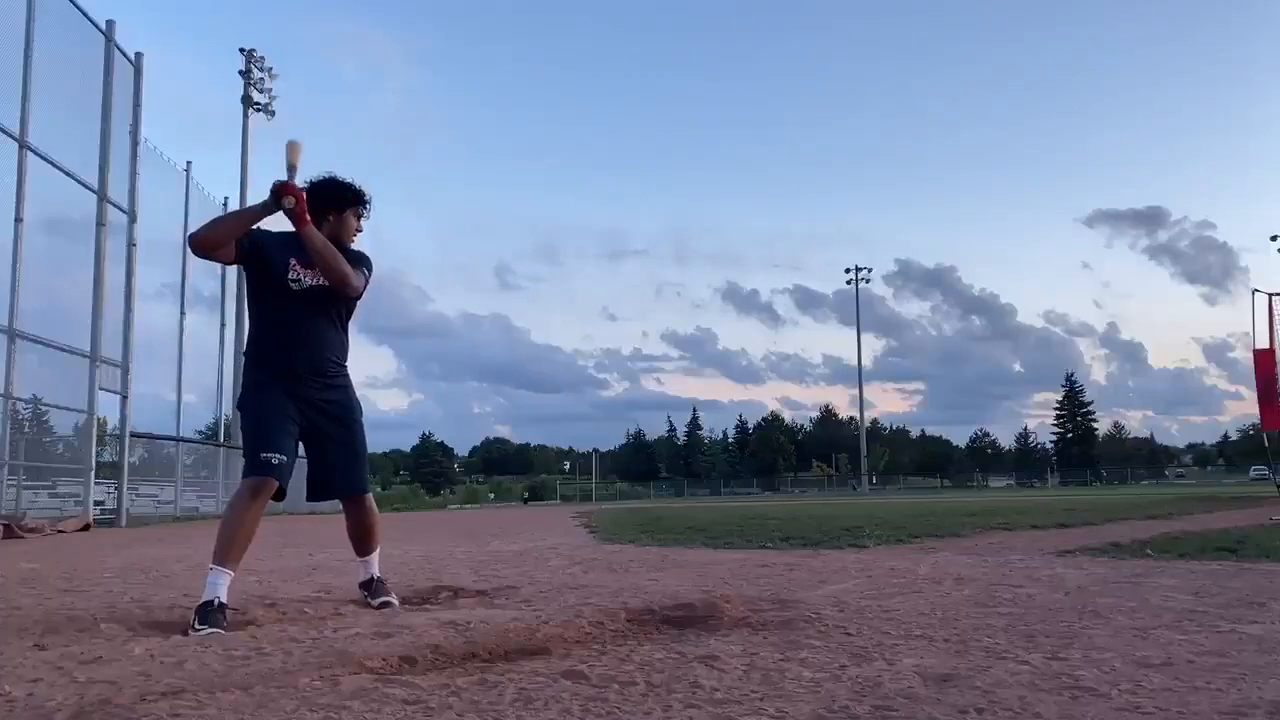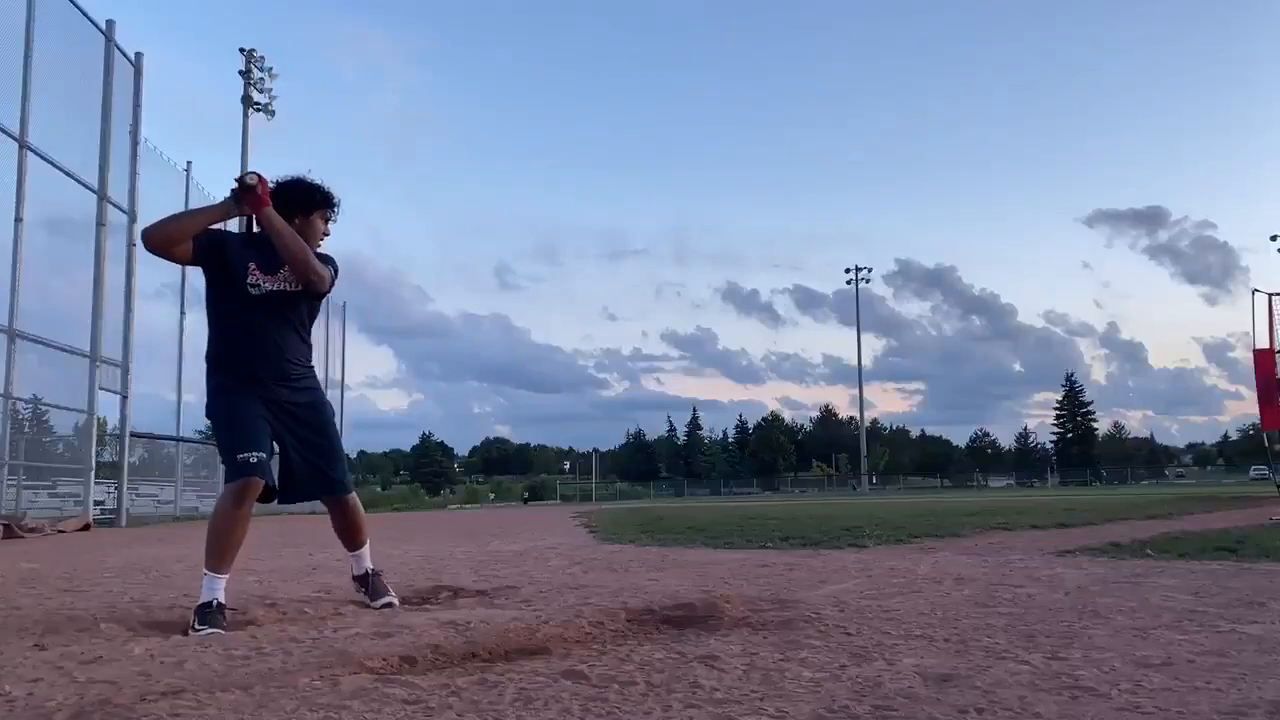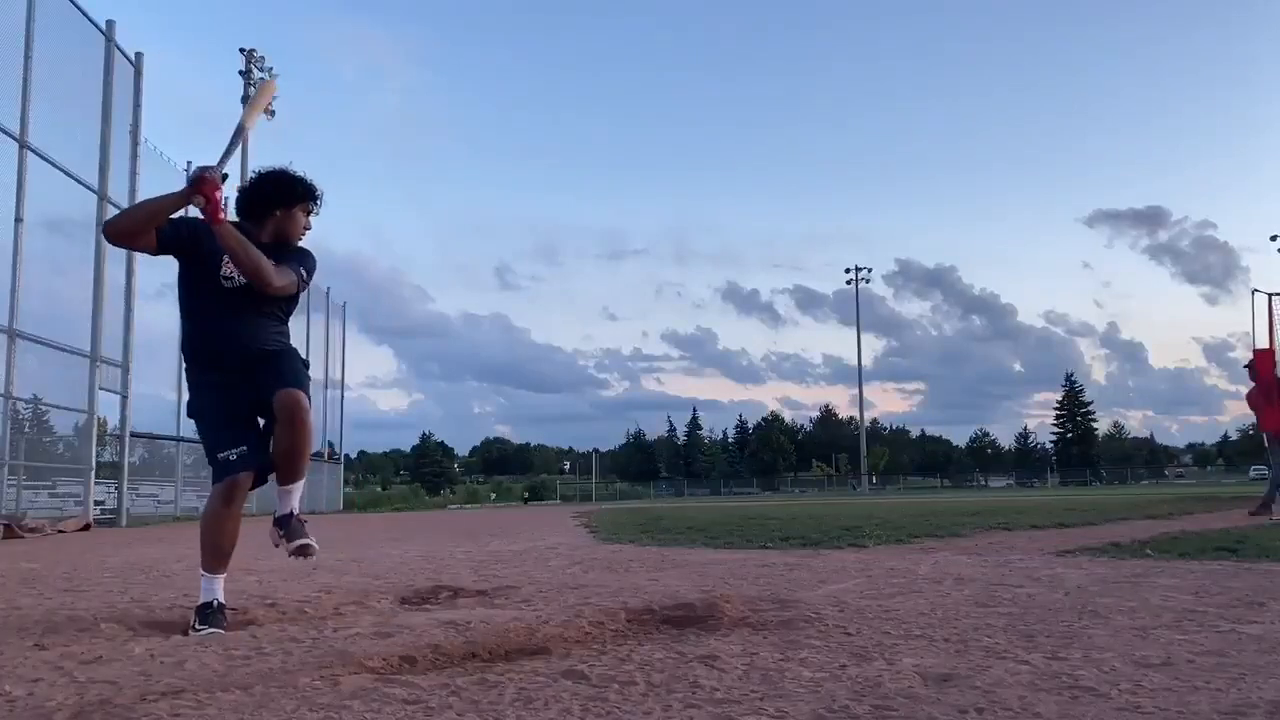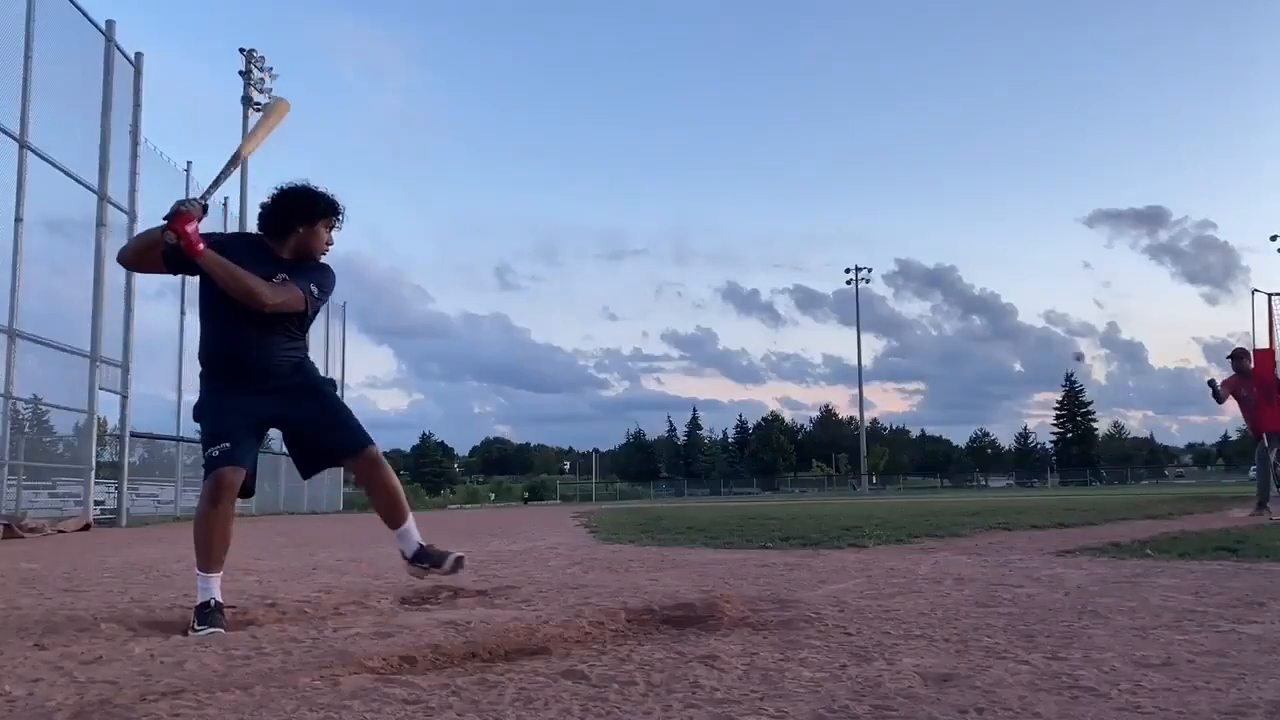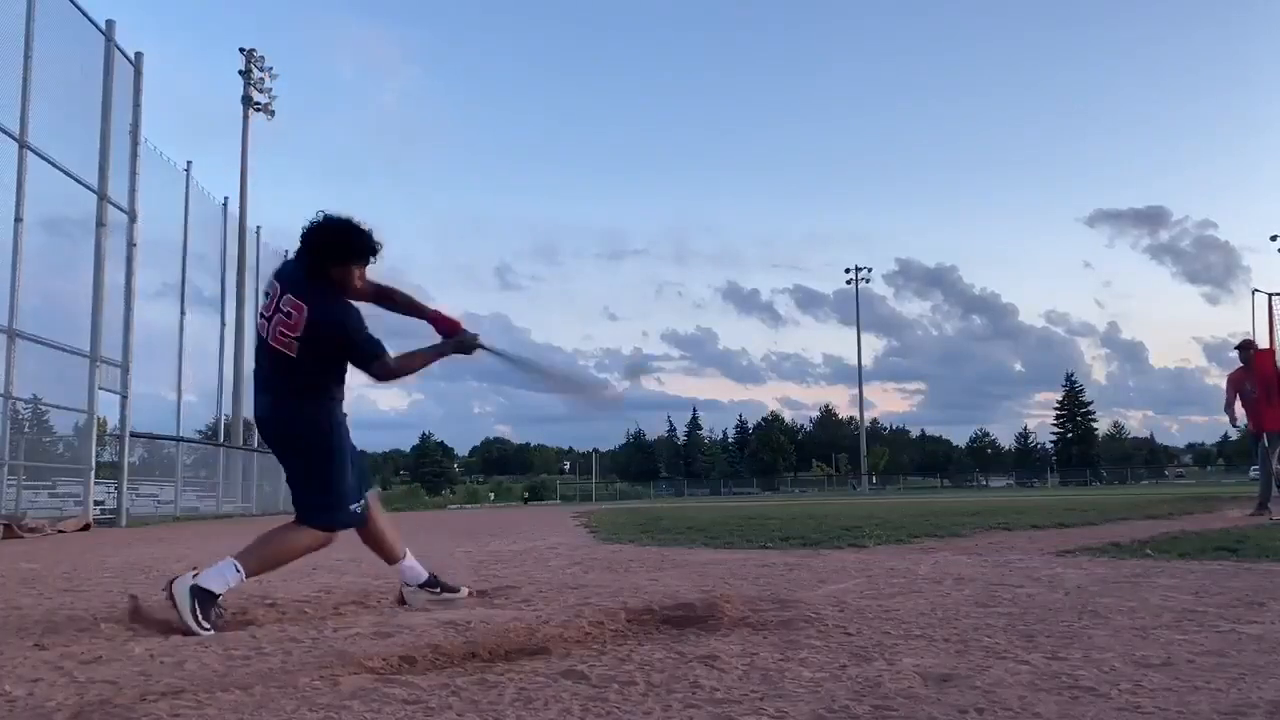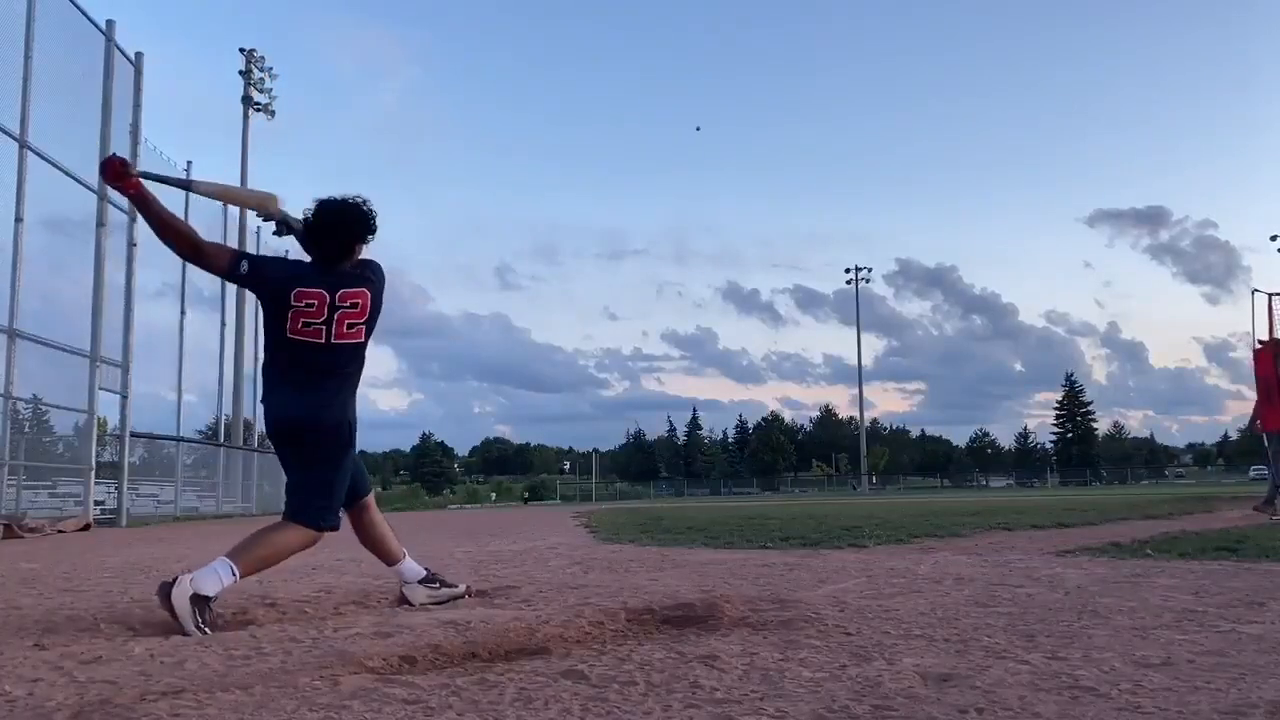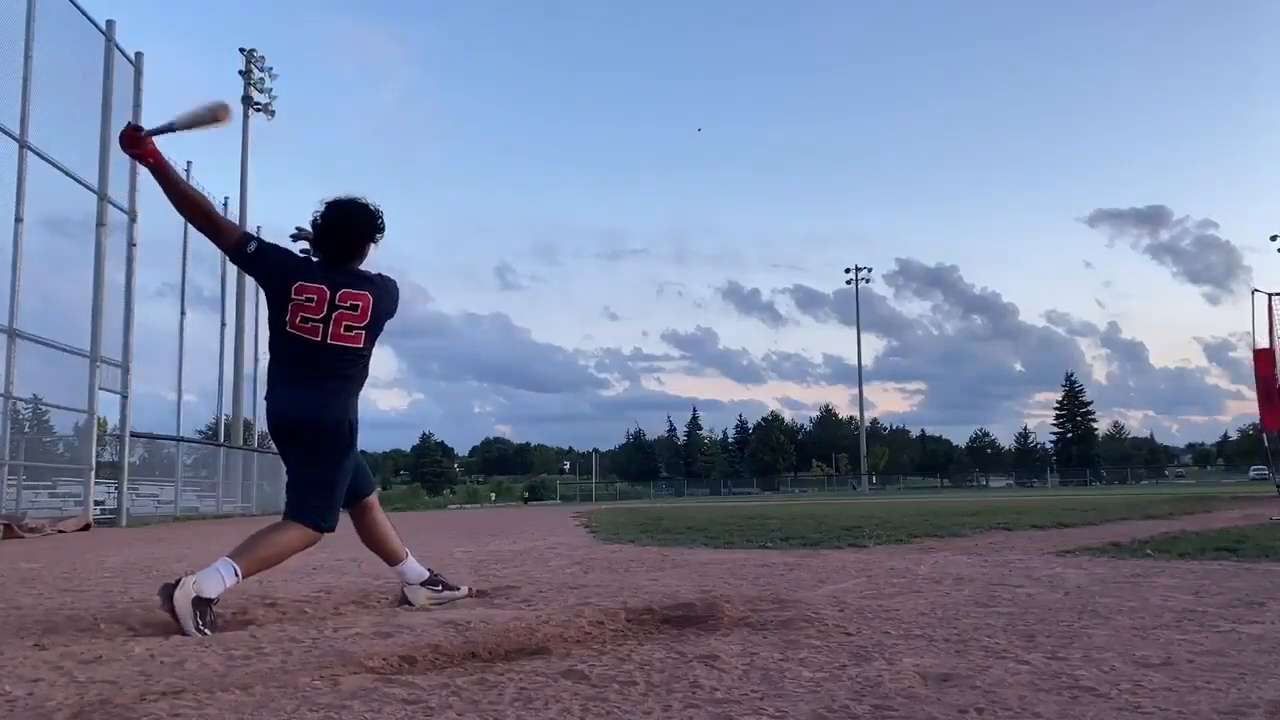
dt=0.4s
person 1, frame 1
left shoulder: (356, 261)
right shoulder: (268, 246)
left elbow: (348, 285)
right elbow: (200, 242)
left wrist: (303, 223)
right wrist: (267, 207)
left hip: (331, 389)
right hip: (271, 386)
left knee: (356, 490)
right knee: (260, 481)
left ankle: (370, 577)
right ankle: (214, 597)
person 1, frame 2
left shoulder: (322, 265)
right shoulder: (228, 248)
left elbow: (312, 275)
right elbow: (154, 238)
left wrist: (264, 209)
right wrist: (230, 207)
left hip: (299, 390)
right hip: (238, 389)
left knee: (339, 490)
right knee: (246, 482)
left ankle: (365, 572)
right ankle: (211, 599)
person 1, frame 3
left shoulder: (299, 260)
right shoulder: (198, 236)
left elbow: (270, 281)
right elbow: (116, 231)
left wrist: (216, 216)
right wrist: (187, 196)
left hip: (270, 362)
right hip: (215, 377)
left knee: (293, 403)
right knee: (234, 480)
left ankle: (287, 513)
right ankle: (210, 599)
person 1, frame 4
left shoulder: (318, 275)
right shoulder: (225, 245)
left elbow: (266, 299)
right elbow: (130, 258)
left wrist: (196, 248)
right wrist: (172, 228)
left hip: (295, 382)
right hip: (230, 389)
left knee: (367, 458)
right knee: (223, 480)
left ankle: (413, 549)
right ankle: (208, 600)
person 1, frame 5
left shoulder: (294, 271)
right shoulder: (329, 311)
left elbow: (369, 290)
right elbow: (386, 371)
left wrist: (435, 317)
right wrist: (447, 347)
left hip: (284, 409)
right hip: (307, 419)
left knee: (360, 500)
right knee: (322, 524)
left ankle: (416, 579)
right ankle: (204, 586)
person 1, frame 6
left shoulder: (279, 274)
right shoulder: (371, 278)
left elbow: (197, 250)
left wrist: (133, 189)
right wrist: (289, 222)
left hip: (283, 414)
right hip: (329, 420)
left knee: (360, 498)
right knee: (307, 523)
left ankle: (415, 579)
right ankle: (195, 587)
person 1, frame 7
left shoulder: (286, 270)
right shoulder: (384, 291)
left elbow: (211, 221)
left wrist: (152, 160)
right wrist: (342, 251)
left hip: (285, 413)
right hip: (331, 420)
left knee: (363, 499)
right knee: (307, 522)
left ankle: (419, 581)
right ankle: (201, 586)
